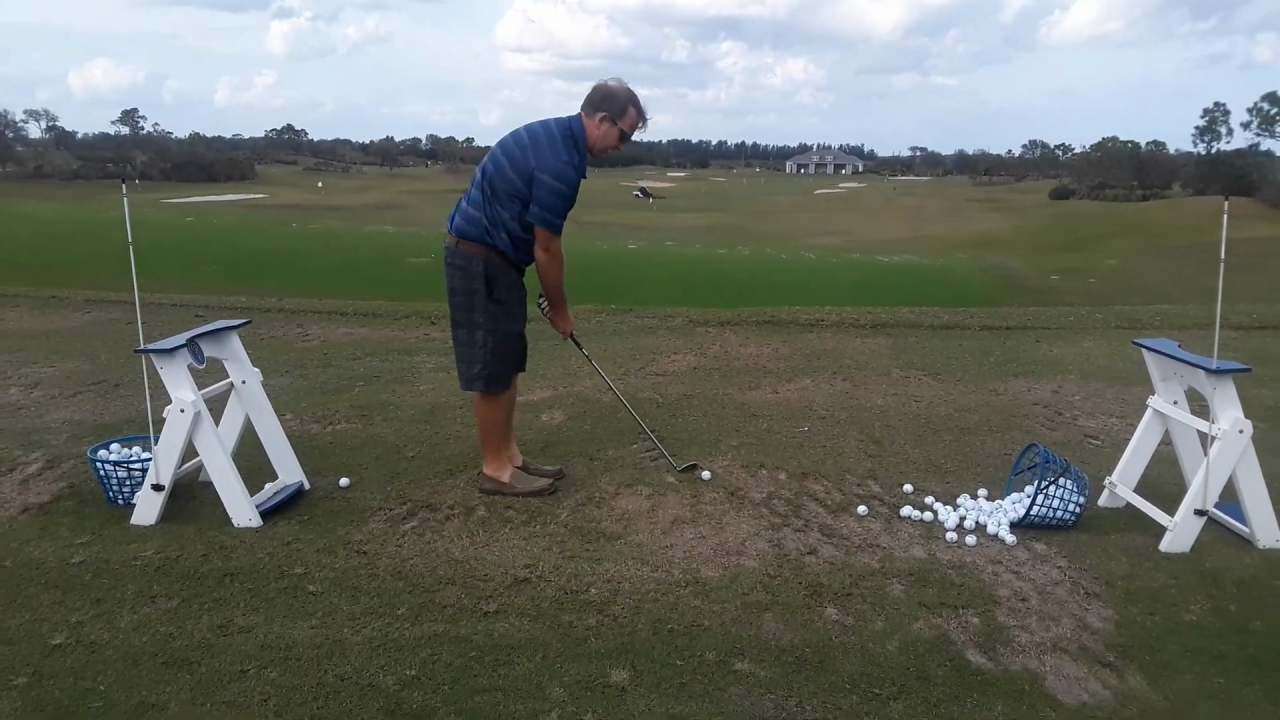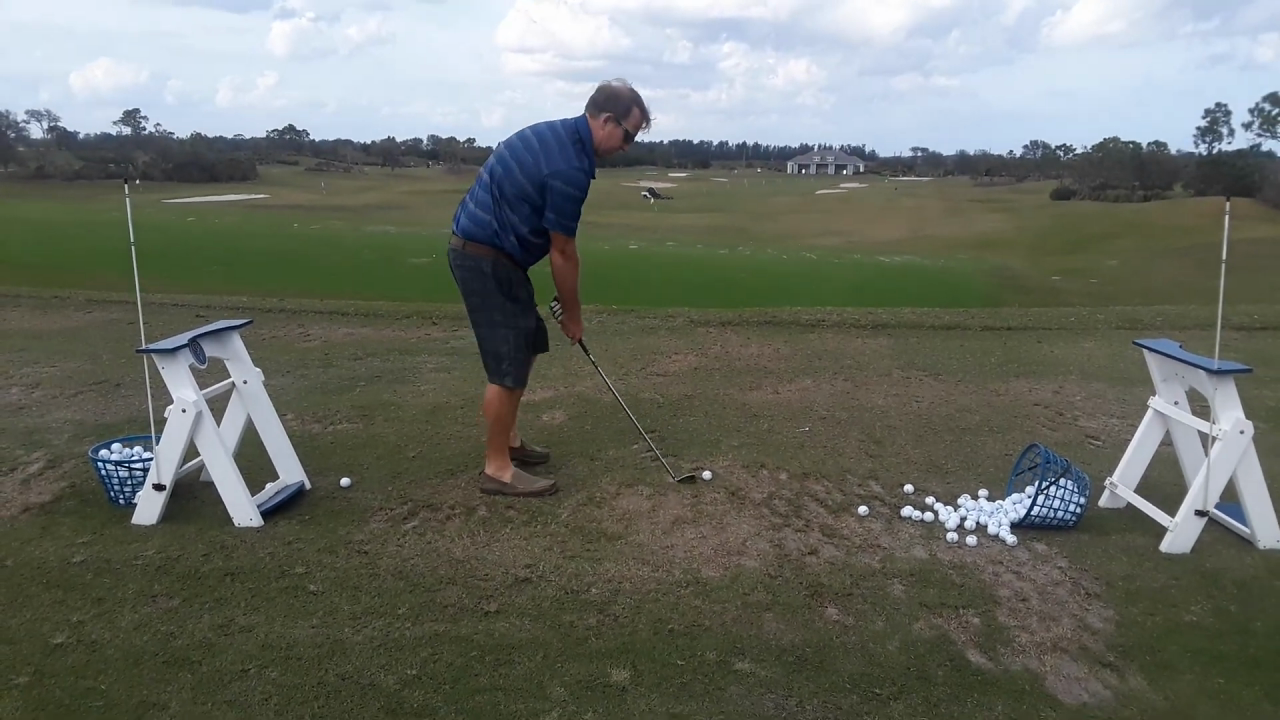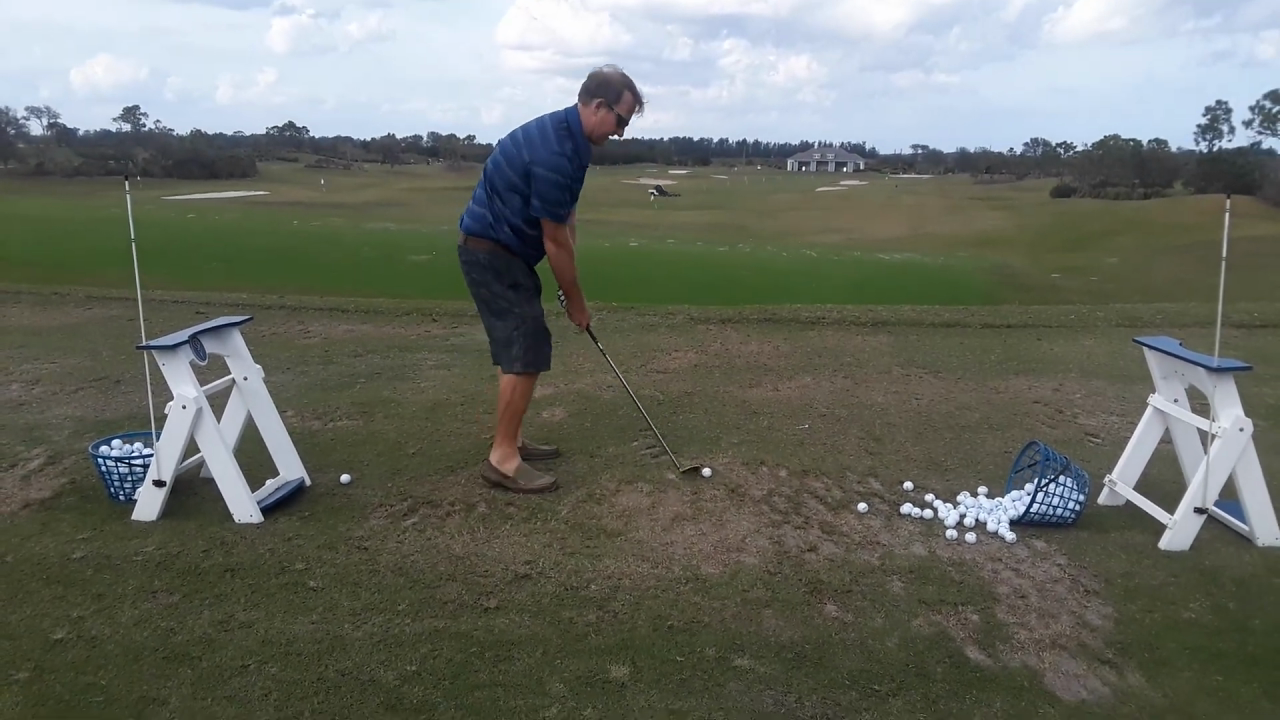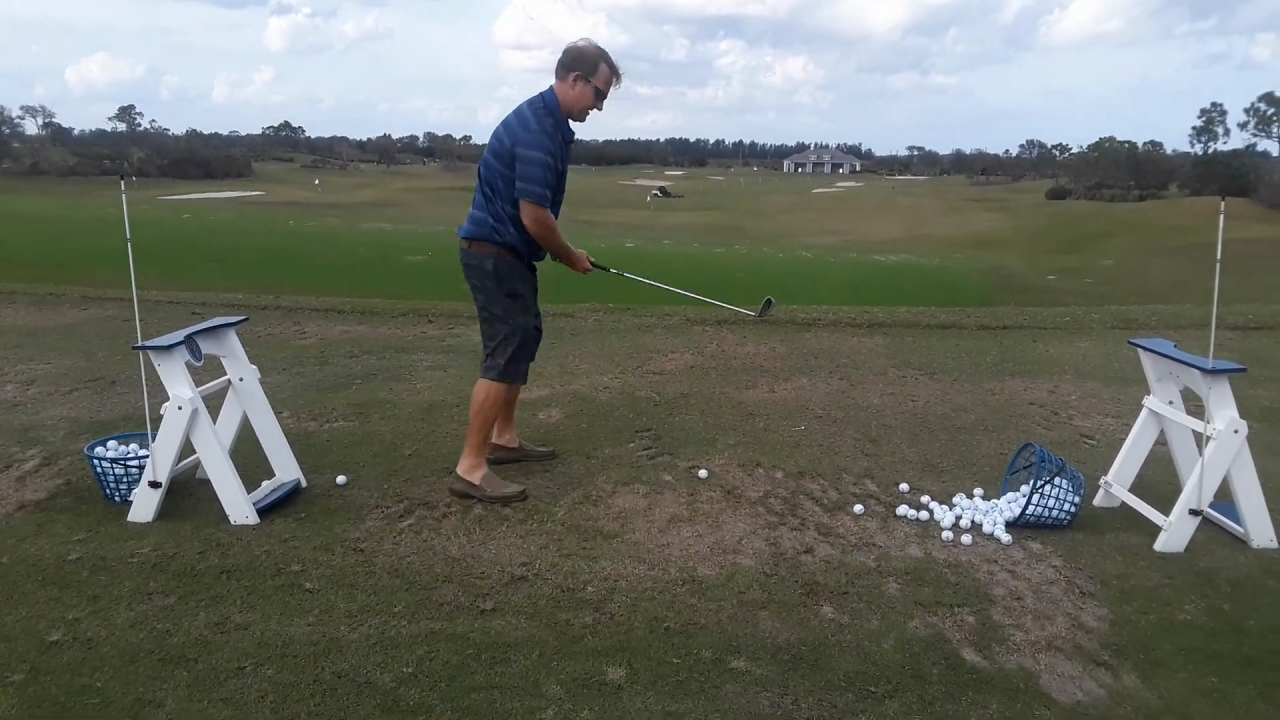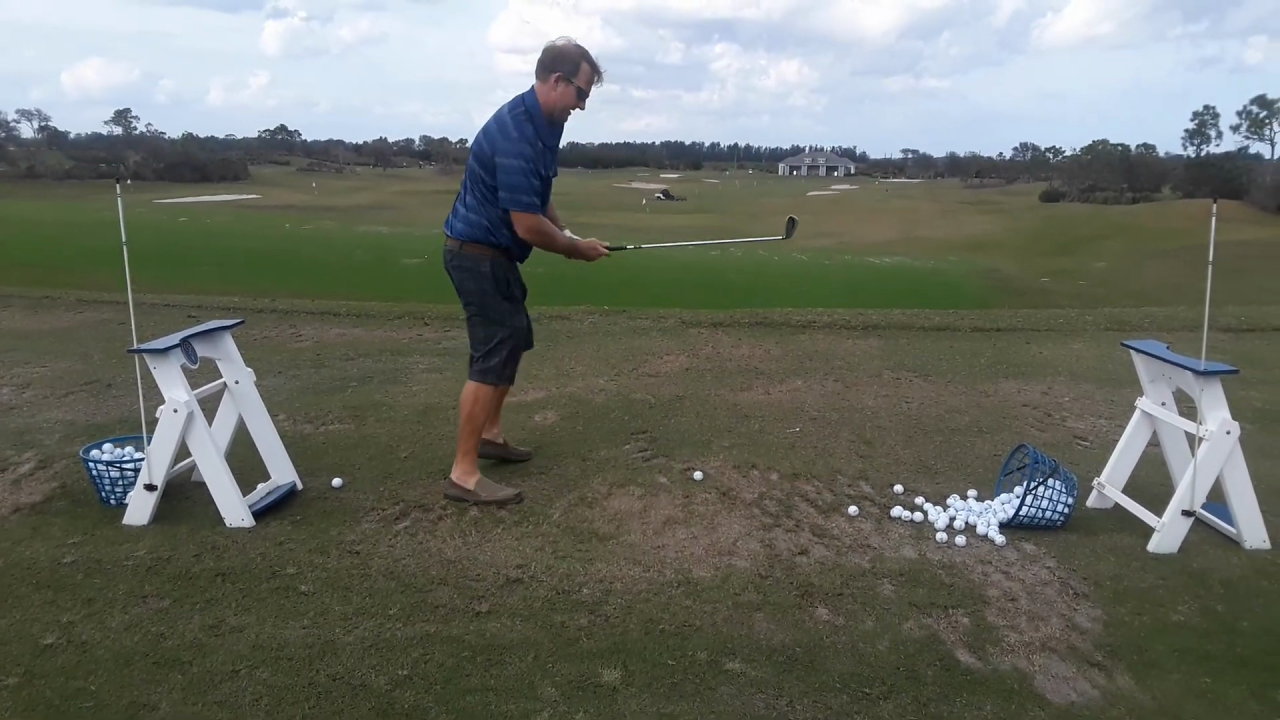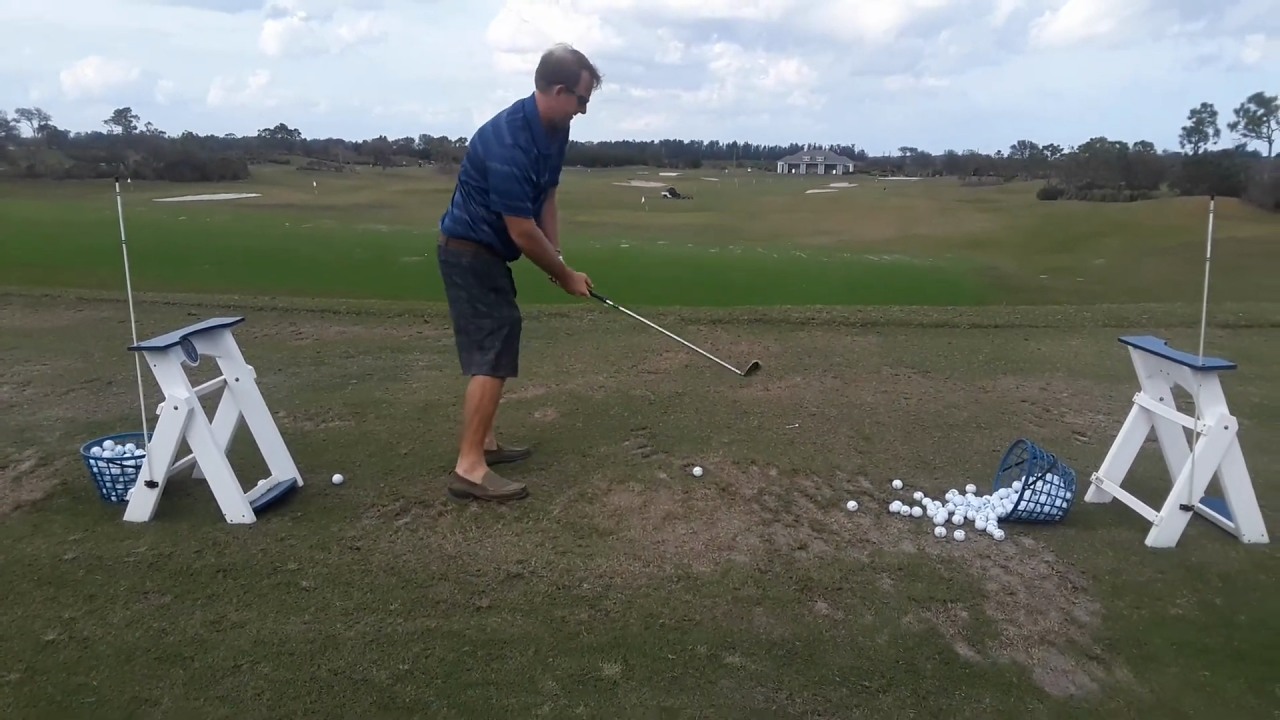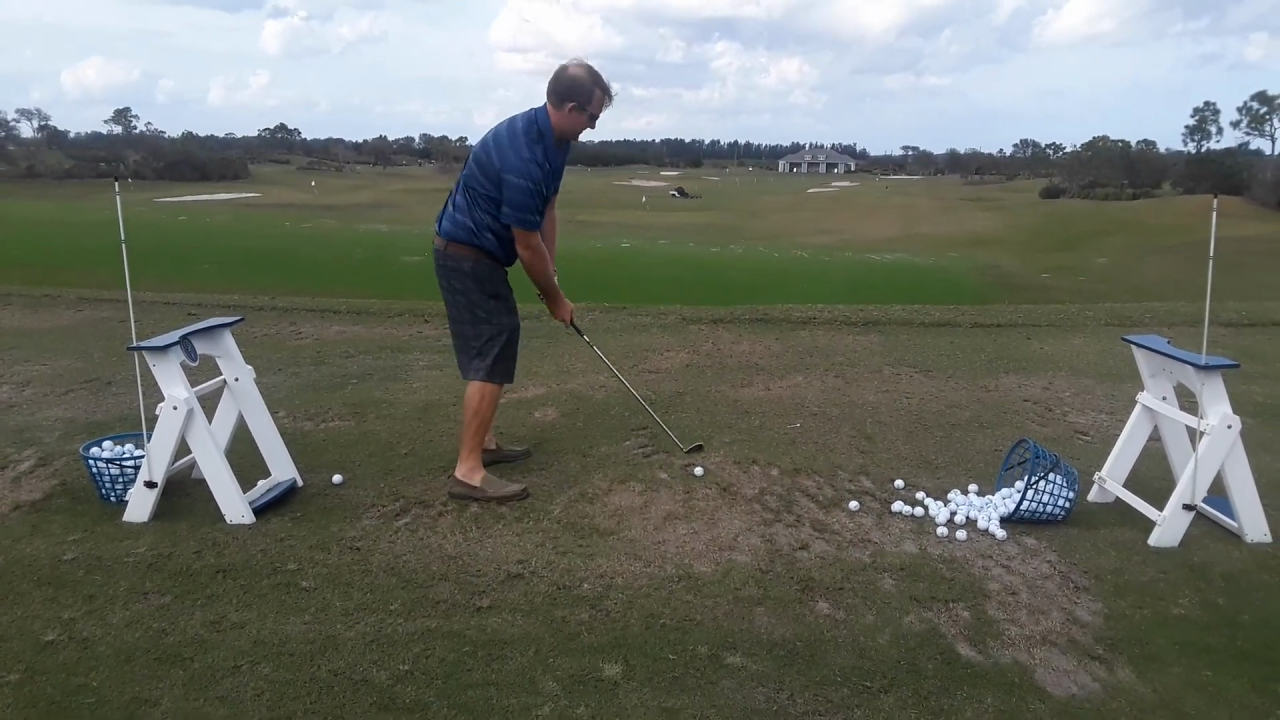
dt=0.3s
person 1, frame 1
left shoulder: (554, 135)
right shoulder: (560, 160)
right elbow: (547, 249)
right wrist: (560, 310)
left hip: (490, 255)
right hip: (481, 259)
left knee: (507, 363)
right knee: (492, 367)
left ankle: (508, 454)
right ankle: (495, 469)
person 1, frame 2
left shoulder: (559, 135)
right shoulder: (569, 165)
right elbow: (563, 252)
right wrist: (572, 314)
left hip: (488, 250)
right hip: (486, 257)
left knee: (525, 345)
right knee: (508, 359)
left ankle: (508, 441)
right ankle: (497, 468)
person 1, frame 3
left shoulder: (563, 133)
right shoulder: (555, 151)
left elbow: (563, 219)
right elbow: (556, 241)
left wrist: (571, 290)
right wrist: (576, 301)
left hip: (502, 248)
right hip: (490, 251)
left knee: (524, 346)
right knee: (525, 351)
left ankle: (511, 440)
right ankle: (502, 458)
person 1, frame 4
left shoulder: (547, 119)
right shoulder: (538, 132)
right elbow: (535, 218)
left wrist: (562, 249)
right wrist: (570, 257)
left hip: (504, 251)
right hip: (494, 254)
left knee: (521, 346)
right knee: (504, 358)
left ankle: (503, 438)
right ankle: (470, 468)
person 1, frame 5
left shoulder: (540, 122)
right shoulder: (516, 135)
left elbow: (533, 200)
right elbow: (527, 225)
left wrist: (564, 231)
right wrist: (577, 249)
left hip: (487, 251)
right hip: (480, 255)
left knee: (512, 342)
right knee: (491, 360)
left ankle: (489, 435)
right ankle: (463, 473)
person 1, frame 6
left shoulder: (552, 130)
right shoulder: (509, 144)
left elbow: (547, 197)
right elbow: (521, 232)
left wrist: (557, 257)
right wrist: (565, 276)
left hip: (484, 251)
right hip: (469, 252)
left knee: (496, 347)
right knee: (491, 353)
left ankle: (483, 441)
right ankle: (469, 468)
person 1, frame 7
left shoulder: (551, 137)
right shoulder: (522, 157)
left elbow: (546, 209)
right elbow: (527, 245)
left wrist: (552, 273)
right wrist: (555, 299)
left hip: (478, 253)
right hip: (466, 256)
left knee: (496, 349)
right knee: (489, 358)
left ankle: (483, 442)
right ankle: (468, 471)
